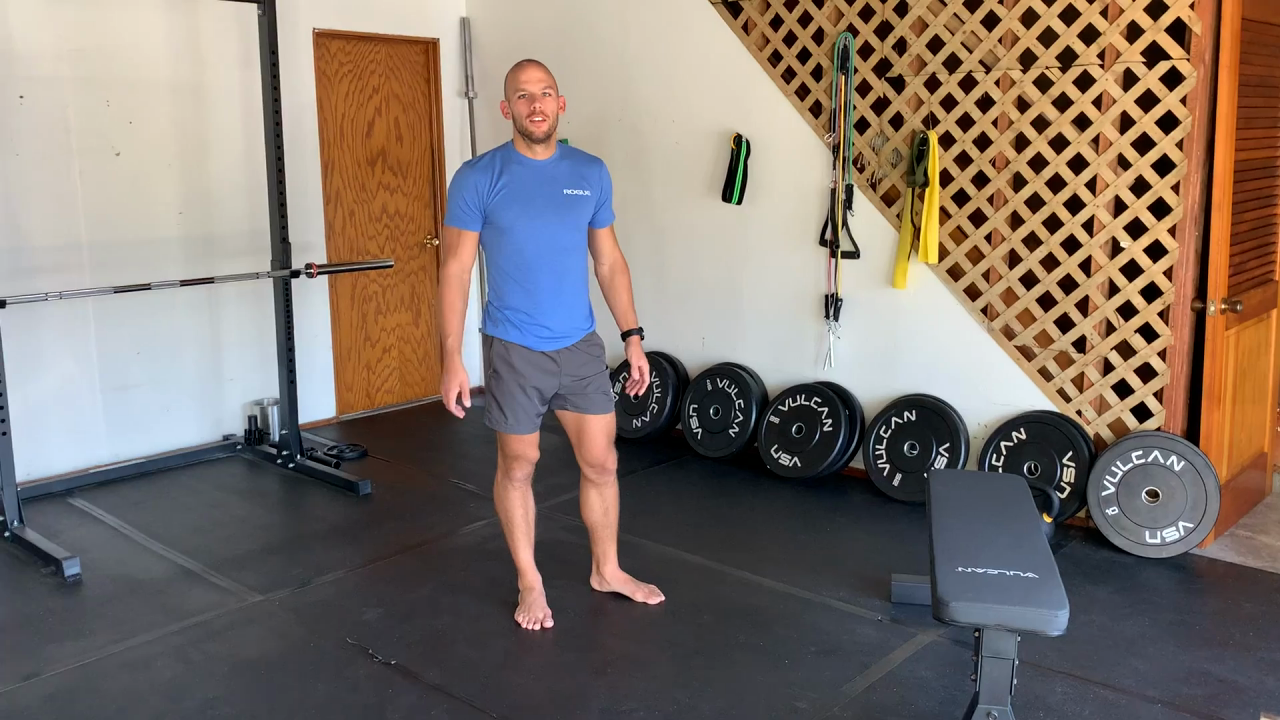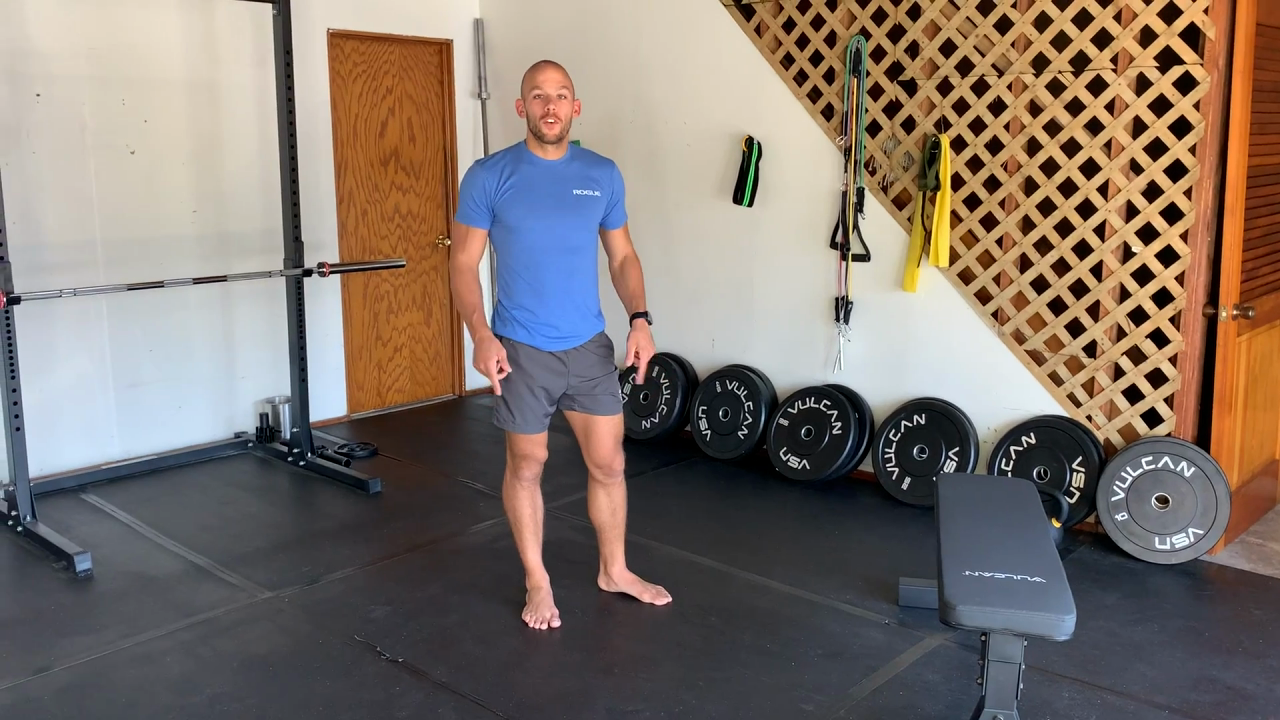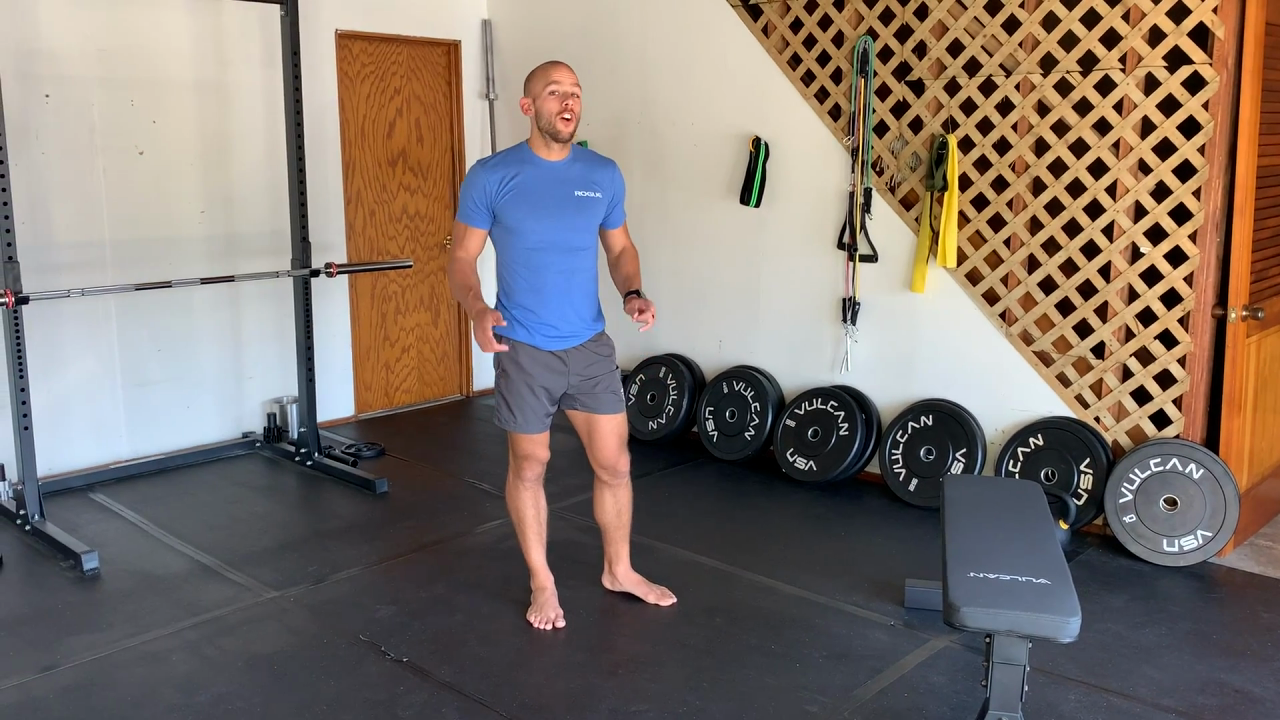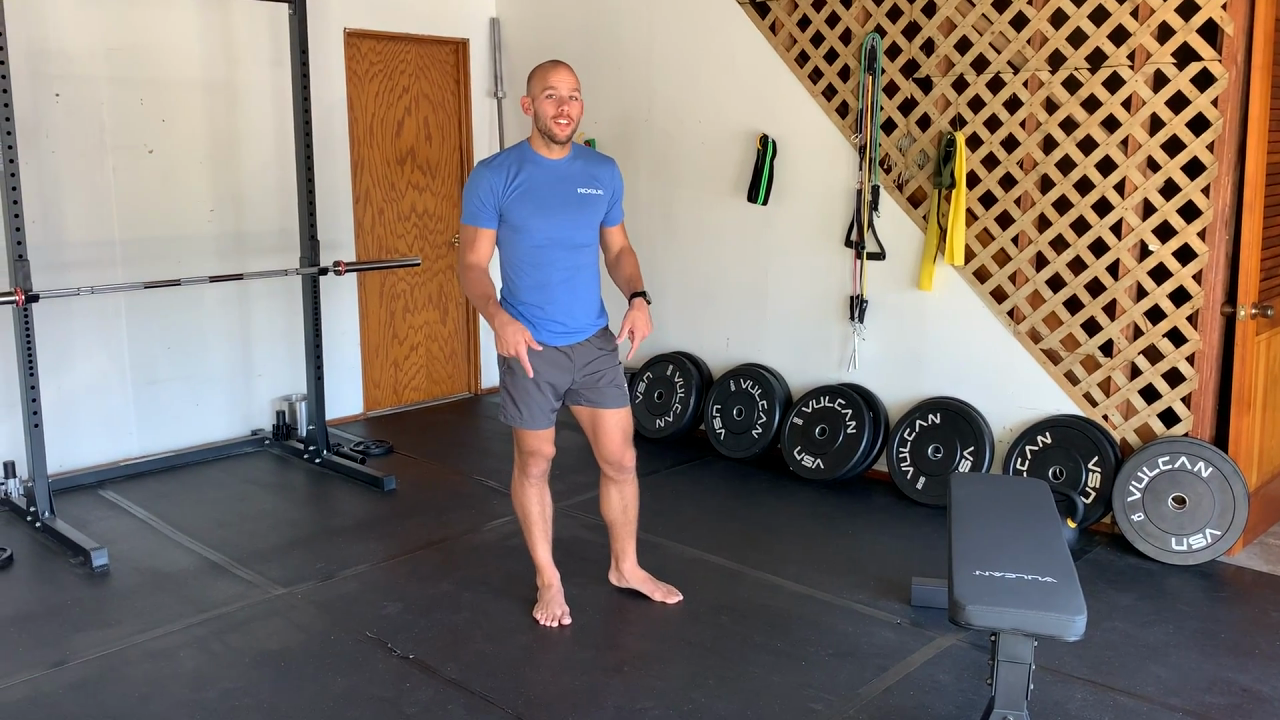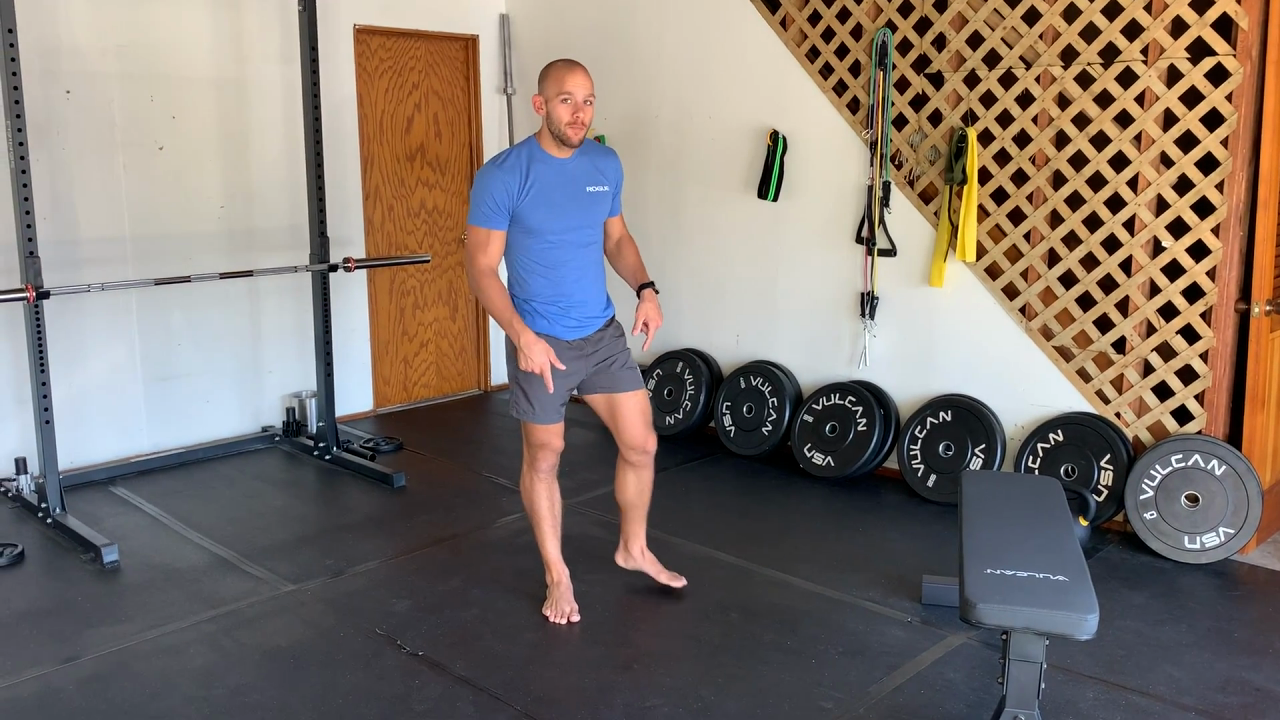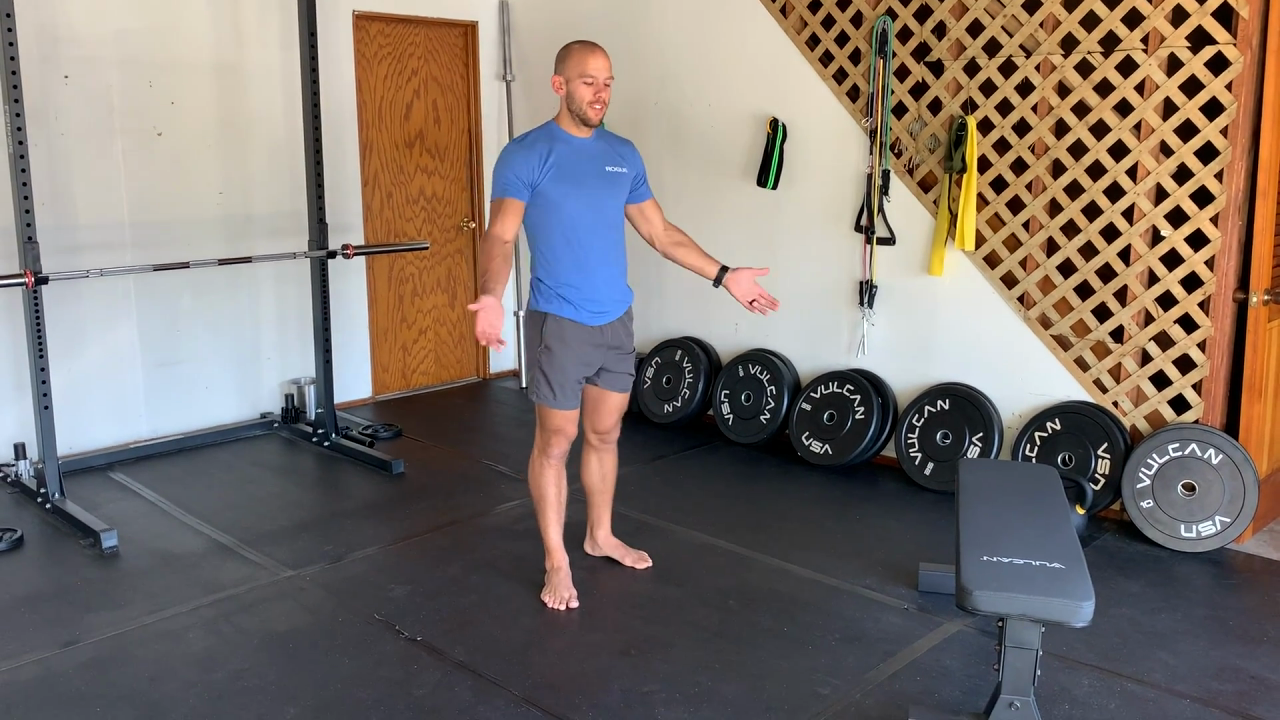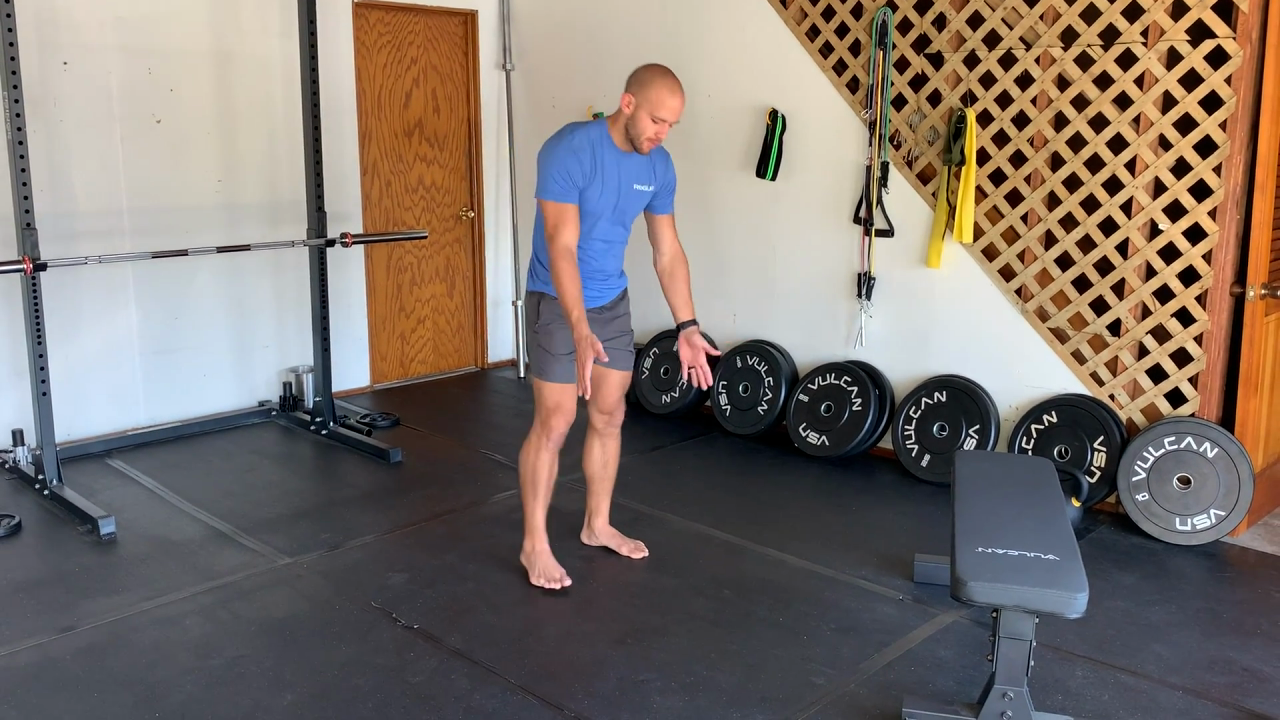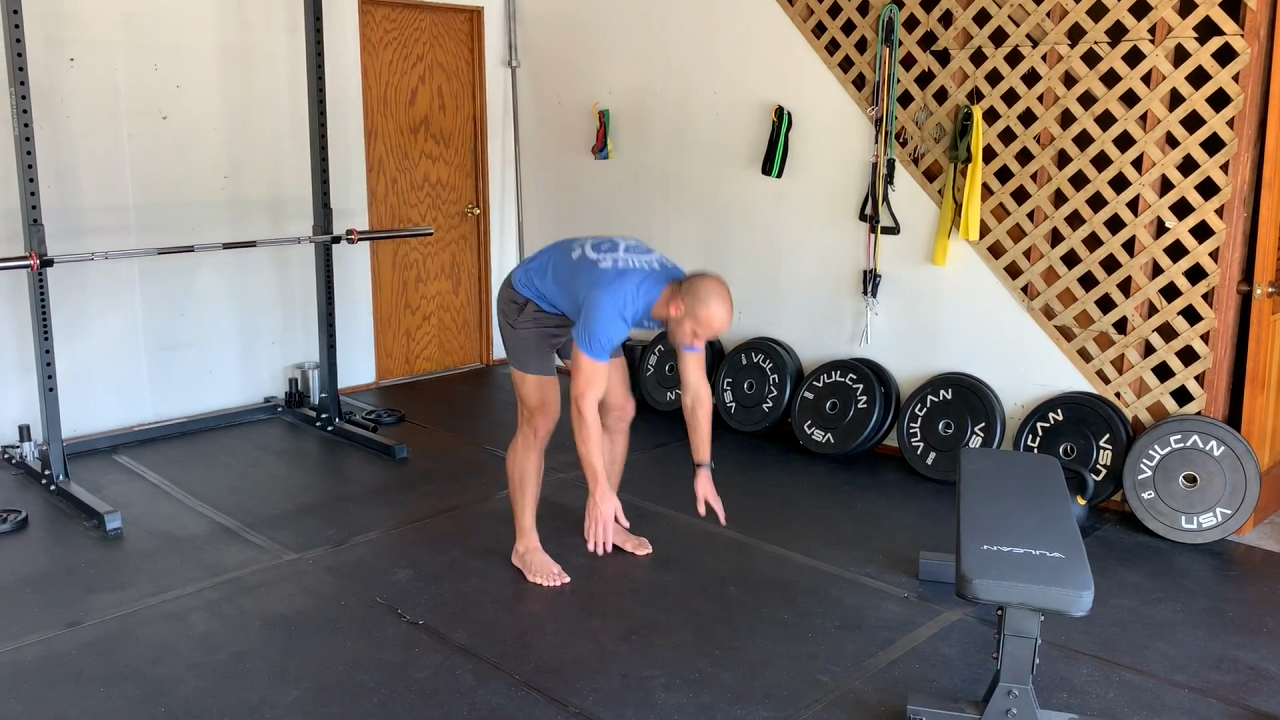
dt=0.5s
person 1, frame 1
left shoulder: (591, 172)
right shoulder: (478, 177)
left elbow: (608, 259)
right elbow: (455, 270)
left wrist: (633, 336)
right wrist: (451, 359)
left hip: (581, 345)
right hip: (515, 350)
left knee: (601, 463)
right knee: (518, 468)
left ankle: (607, 569)
right ankle: (530, 583)
person 1, frame 2
left shoulder: (603, 174)
right shoulder: (489, 176)
left elbow: (623, 255)
right elbow: (464, 262)
left wrist: (640, 319)
right wrist: (481, 334)
left hip: (590, 346)
right hip: (522, 350)
left knee: (609, 464)
right knee: (526, 467)
left ankle: (614, 570)
right ankle: (537, 582)
person 1, frame 3
left shoulder: (604, 174)
right shoulder: (490, 176)
left elbow: (620, 246)
right elbow: (462, 255)
left wrist: (632, 293)
right wrist: (477, 308)
left hip: (591, 346)
right hip: (523, 350)
left knee: (615, 464)
right knee: (529, 468)
left ankle: (619, 570)
right ankle: (542, 582)
person 1, frame 4
left shoulder: (603, 171)
right shoulder: (493, 176)
right elbow: (472, 262)
left wrist: (637, 299)
right wrist: (498, 318)
left hip: (595, 342)
right hip: (530, 347)
left knee: (620, 460)
right knee: (534, 464)
left ankle: (625, 566)
right ankle: (548, 579)
person 1, frame 5
left shoulder: (606, 164)
right shoulder: (502, 175)
right elbow: (482, 267)
left wrist: (645, 289)
right wrist: (523, 335)
left hip: (603, 332)
right hip: (541, 341)
left knee: (640, 444)
right knee: (544, 458)
left ankle: (634, 547)
right ankle: (557, 576)
person 1, frame 6
left shoulder: (624, 154)
right shoulder: (525, 155)
left elbow: (659, 231)
right elbow: (499, 236)
left wrist: (724, 275)
right wrist: (491, 296)
left hip: (616, 321)
right hip: (559, 324)
left knee: (604, 436)
right knee: (556, 442)
left ankle: (600, 536)
right ankle: (556, 561)
person 1, frame 7
left shoulder: (658, 165)
right shoulder: (568, 151)
left elbow: (668, 252)
right elbow: (562, 248)
left wrist: (686, 327)
right wrist: (580, 332)
left hip: (612, 301)
right hip: (557, 302)
left knee: (609, 417)
right knee: (554, 424)
left ankle: (598, 524)
right ankle: (535, 543)
person 1, frame 8
left shoulder: (688, 303)
right shoulder: (613, 307)
left elbow: (696, 389)
right elbow: (585, 403)
left wrist: (702, 469)
right wrist: (599, 490)
left hip: (576, 300)
right hip: (529, 302)
left knee: (620, 410)
right knee: (540, 420)
left ankle: (602, 523)
right ankle: (525, 544)
